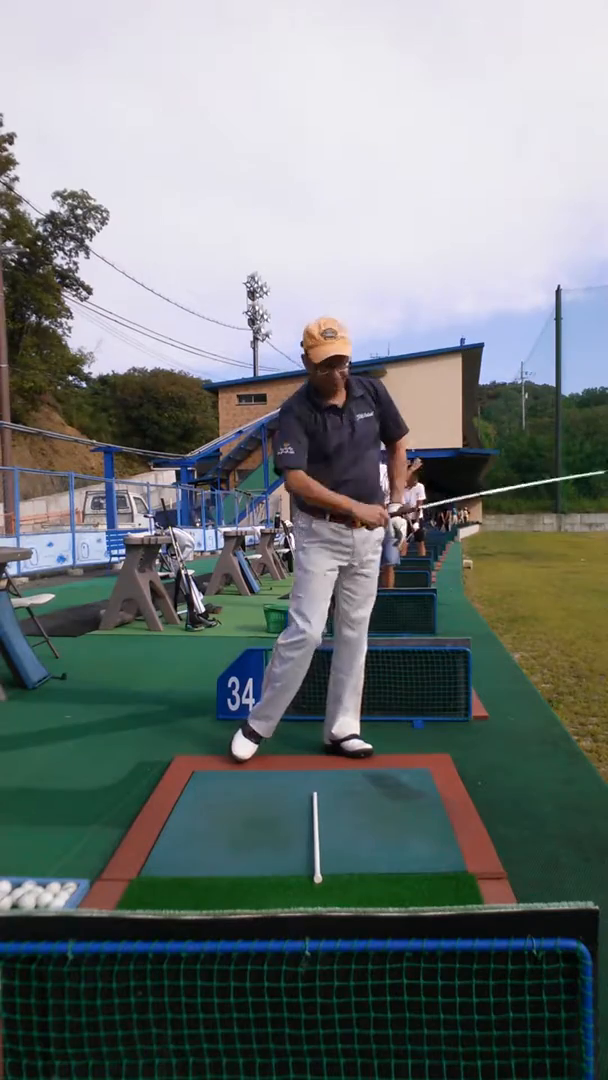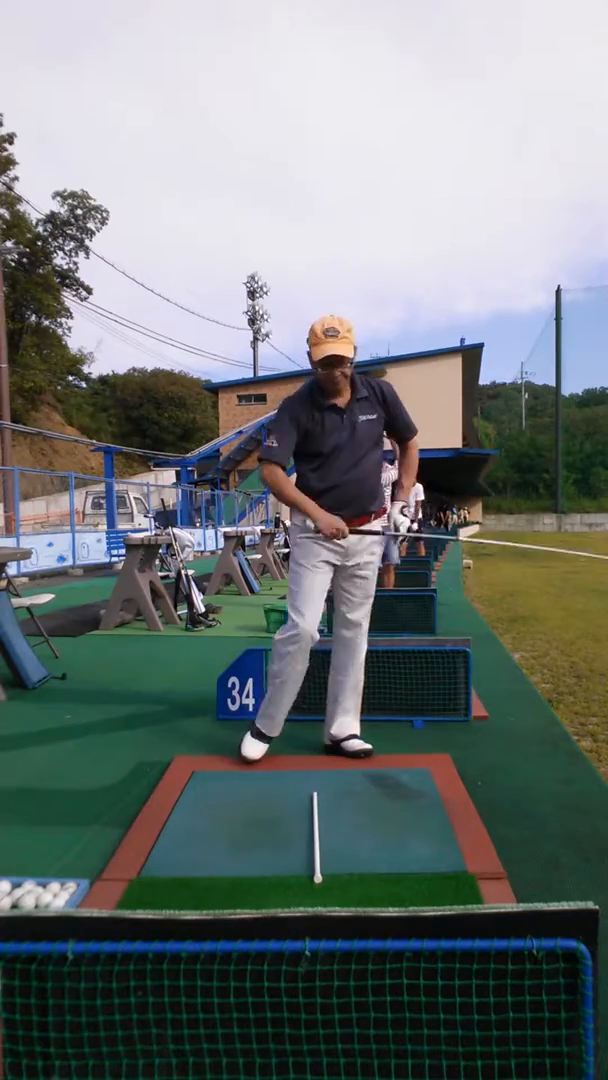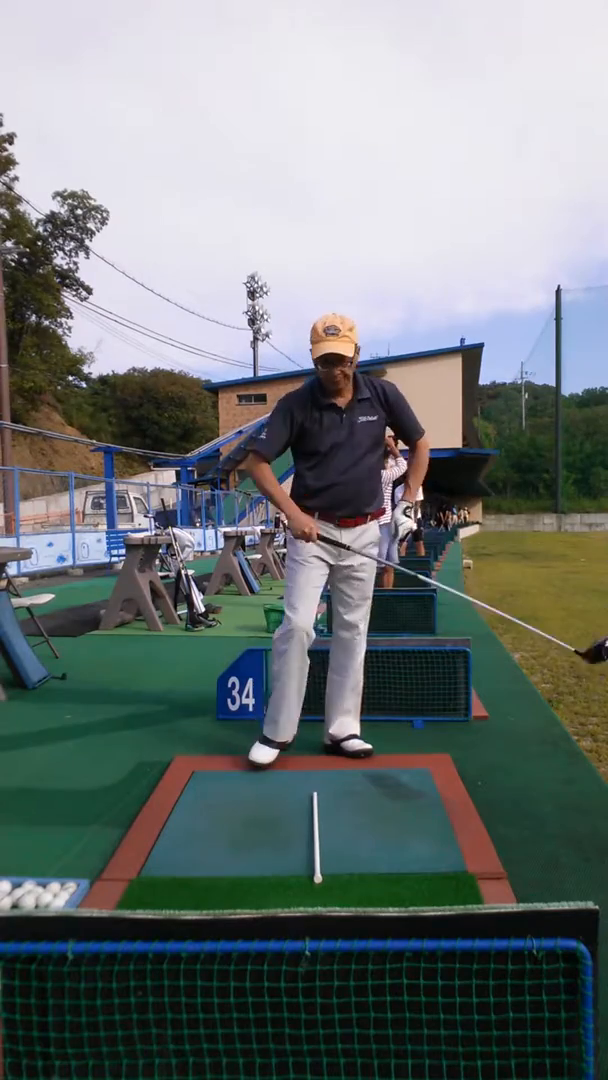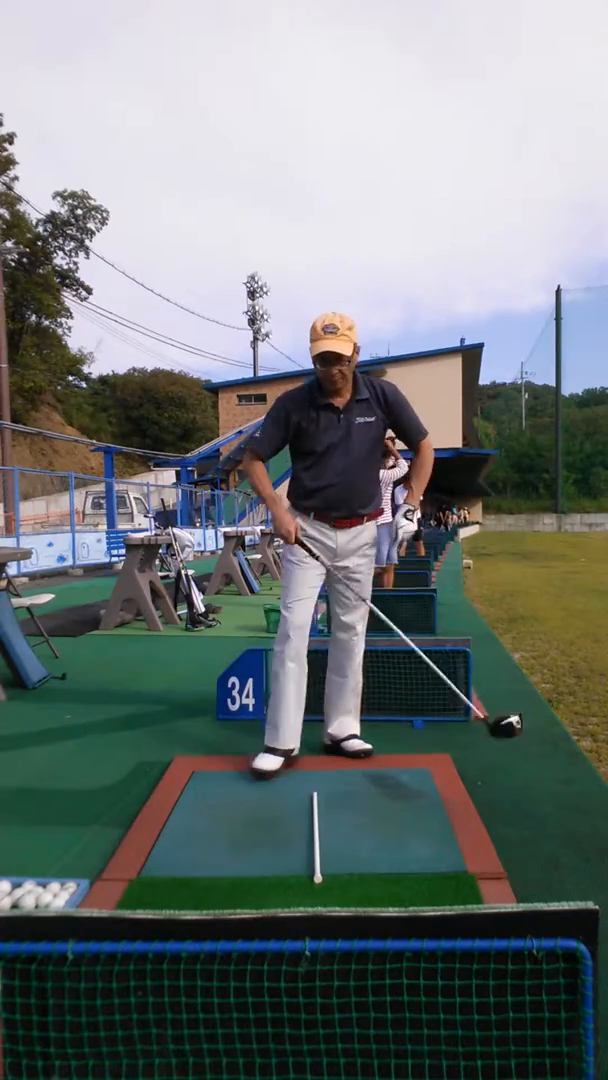
dt=0.1s
person 1, frame 1
left shoulder: (372, 391)
right shoulder: (296, 411)
left elbow: (396, 443)
right elbow: (295, 480)
left wrist: (393, 506)
right wrist: (353, 506)
left hip: (368, 532)
right hip: (321, 532)
left knee: (354, 633)
right knee: (304, 632)
left ankle: (341, 729)
right ankle: (258, 724)
person 1, frame 2
left shoulder: (379, 394)
right shoulder: (297, 407)
left elbow: (409, 443)
right elbow: (269, 471)
left wrist: (401, 501)
right wrist: (315, 513)
left hip: (366, 533)
right hip: (315, 532)
left knee: (353, 631)
right knee: (300, 629)
left ankle: (341, 729)
right ankle: (267, 726)
person 1, frame 3
left shoulder: (383, 394)
right shoulder: (296, 404)
left elbow: (419, 444)
right elbow: (257, 463)
left wrist: (408, 502)
right wrist: (291, 511)
left hip: (363, 533)
right hip: (311, 531)
left knee: (352, 631)
right knee: (296, 628)
left ankle: (341, 729)
right ankle: (276, 732)
person 1, frame 4
left shoulder: (383, 395)
right shoulder: (292, 403)
left elbow: (423, 447)
right elbow: (253, 460)
left wrist: (411, 506)
right wrist: (278, 509)
left hip: (360, 533)
right hip: (307, 531)
left knee: (350, 633)
right knee: (293, 630)
left ankle: (342, 729)
right ankle: (281, 741)
